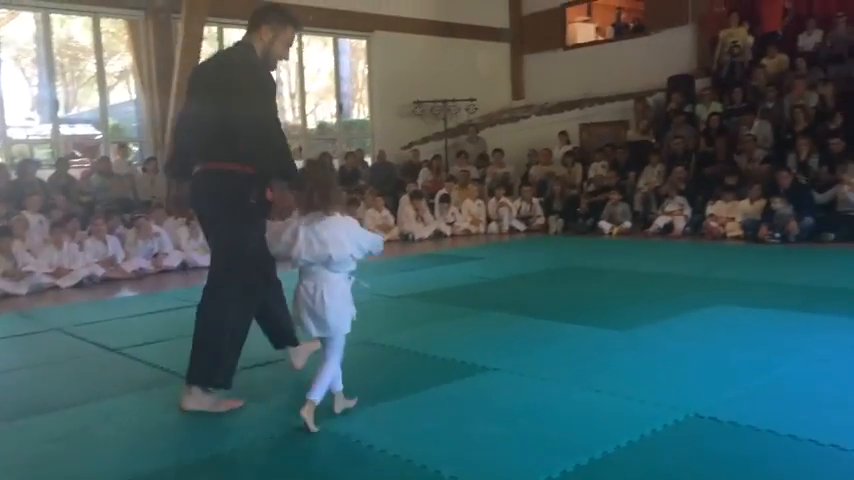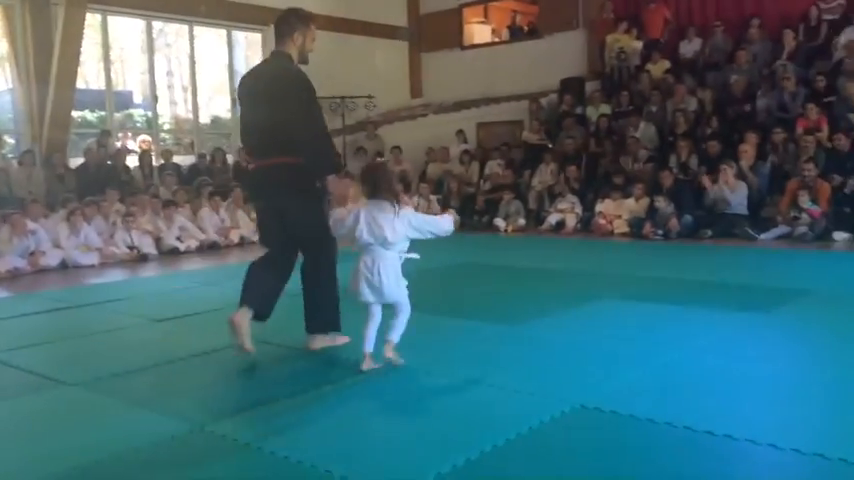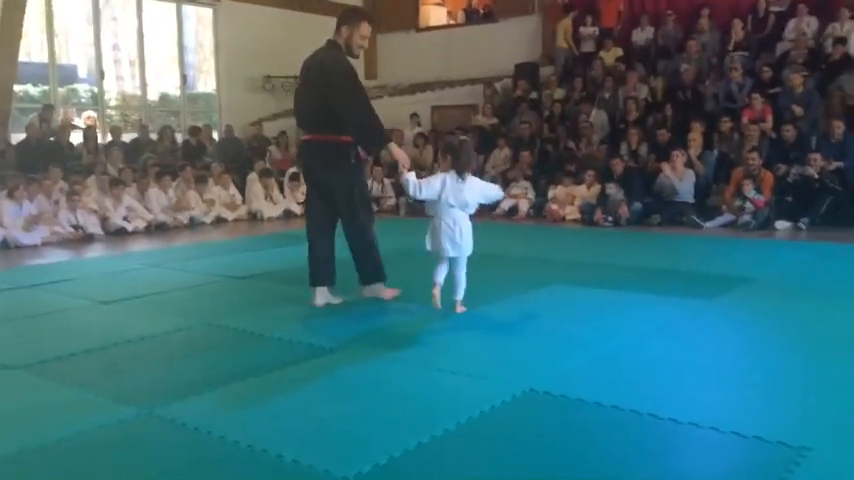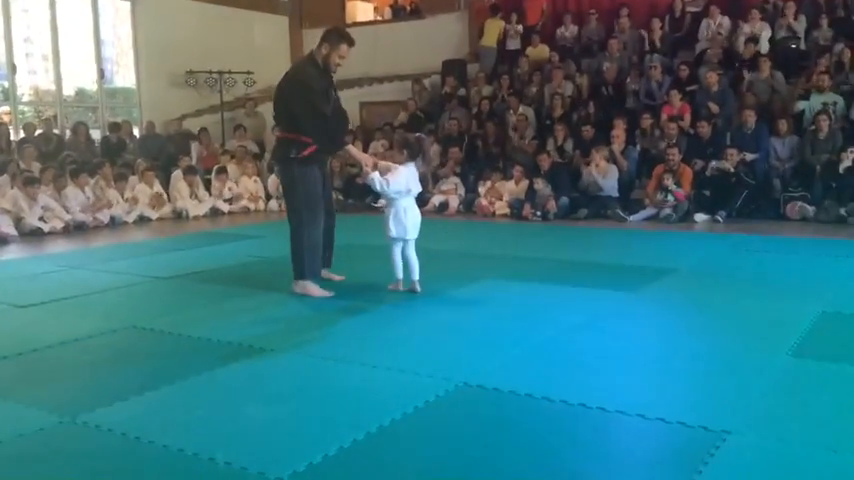
dt=0.7s
person 1, frame 1
left shoulder: (211, 69)
right shoulder: (251, 72)
left elbow: (187, 130)
right elbow: (264, 135)
left wrist: (184, 172)
right wrist: (288, 182)
left hip: (208, 182)
right hip: (234, 187)
left knee: (258, 269)
right knee: (234, 283)
left ankle: (291, 348)
right ankle: (201, 388)
person 1, frame 2
left shoulder: (251, 79)
right shoulder: (293, 78)
right elbow: (312, 132)
right wrist: (332, 175)
left hip: (263, 176)
right hip: (296, 177)
left knee: (278, 251)
right knee: (319, 252)
left ankle: (246, 311)
right ankle: (322, 331)
person 1, frame 3
left shoulder: (313, 62)
right shoulder: (337, 65)
right elbow: (359, 110)
right wrist: (390, 146)
left hip: (312, 150)
right hip: (336, 152)
left knee: (320, 221)
right knee: (358, 218)
left ankle: (321, 288)
right ankle: (372, 283)
person 1, frame 4
left shoulder: (322, 73)
right shoulder: (302, 77)
left elbow: (333, 113)
right elbow: (319, 122)
left wrist: (346, 147)
right wrist: (352, 152)
left hip: (314, 151)
right hip: (295, 153)
left knee: (325, 212)
right knee: (308, 216)
left ankle: (318, 267)
right ankle: (303, 279)
person 2, frame 1
left shoulder: (297, 227)
right shoulder: (348, 226)
right elbow: (374, 244)
right wrist: (379, 238)
left hip: (308, 292)
right hip: (334, 294)
left knee: (330, 349)
right knee: (333, 355)
left ankle: (338, 398)
right ankle: (309, 406)
person 2, frame 2
left shoulder: (356, 212)
right shoulder: (401, 212)
left elbow: (338, 229)
right elbow: (432, 225)
left wrist: (340, 207)
right wrist: (448, 219)
left hip: (365, 269)
right hip: (388, 270)
left knee: (373, 314)
right knee: (403, 311)
left ankle: (367, 358)
right ankle: (390, 346)
person 2, frame 3
left shoulder: (440, 179)
right shoulder: (474, 183)
left elbow: (417, 189)
right elbow: (494, 192)
left wrist: (407, 176)
right wrist: (500, 191)
left hip: (441, 226)
right hip: (461, 228)
left knee: (443, 263)
right knee: (460, 267)
left ankle: (437, 287)
right ankle: (458, 303)
person 2, frame 4
left shoulder: (400, 172)
right shoulder: (412, 169)
left elbow: (384, 185)
right elbow: (391, 169)
left wrist: (370, 173)
right wrist: (377, 164)
left hip: (399, 213)
right hip: (411, 212)
left knee: (396, 250)
right knee: (410, 250)
left ankle: (399, 282)
right ankle: (415, 283)
